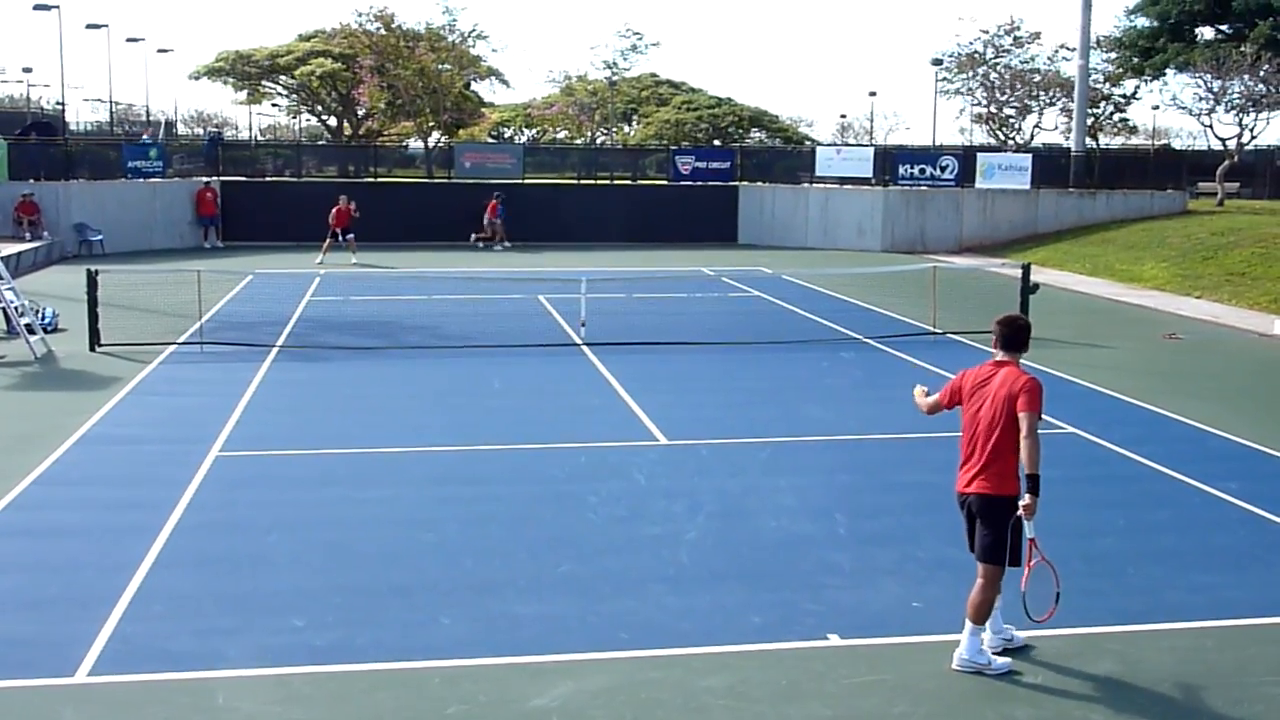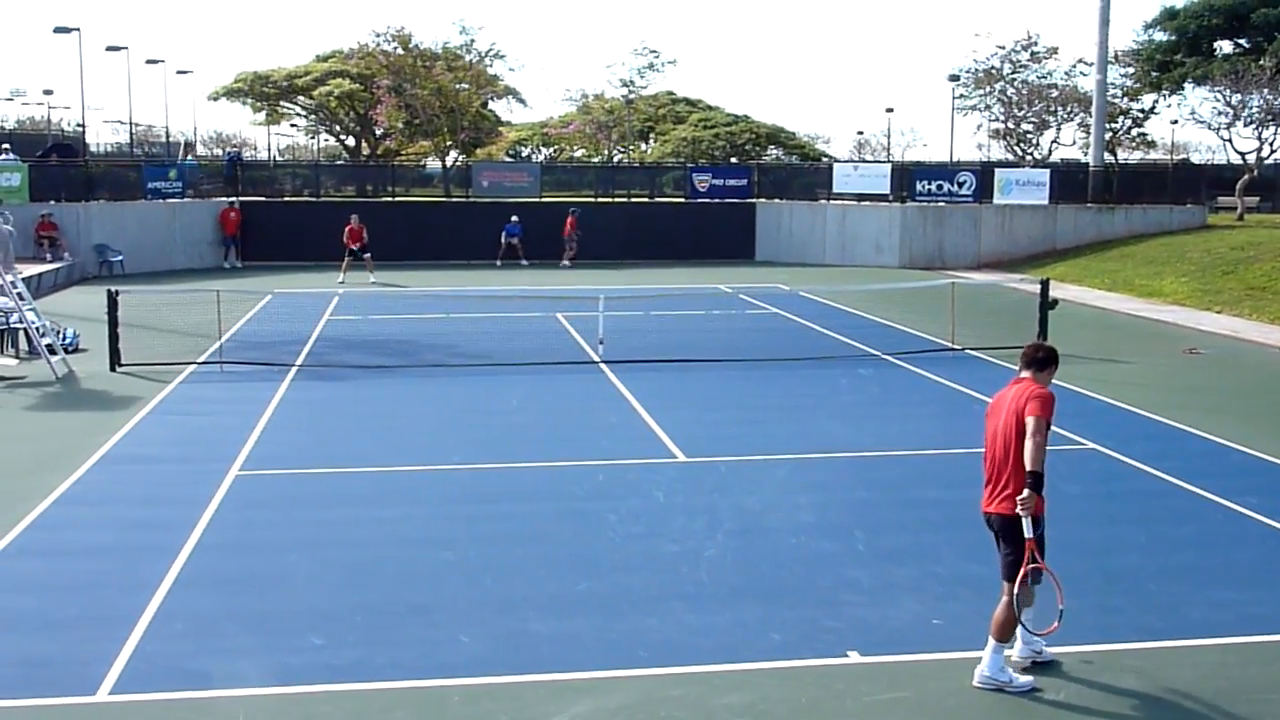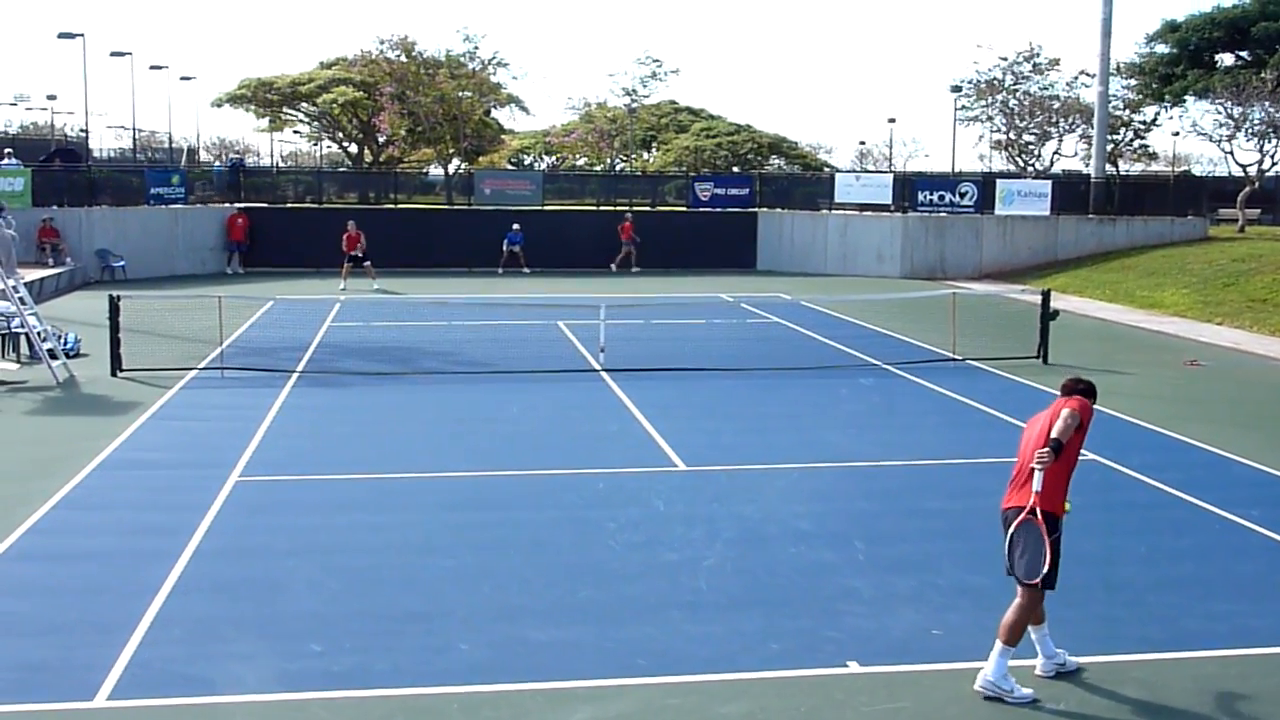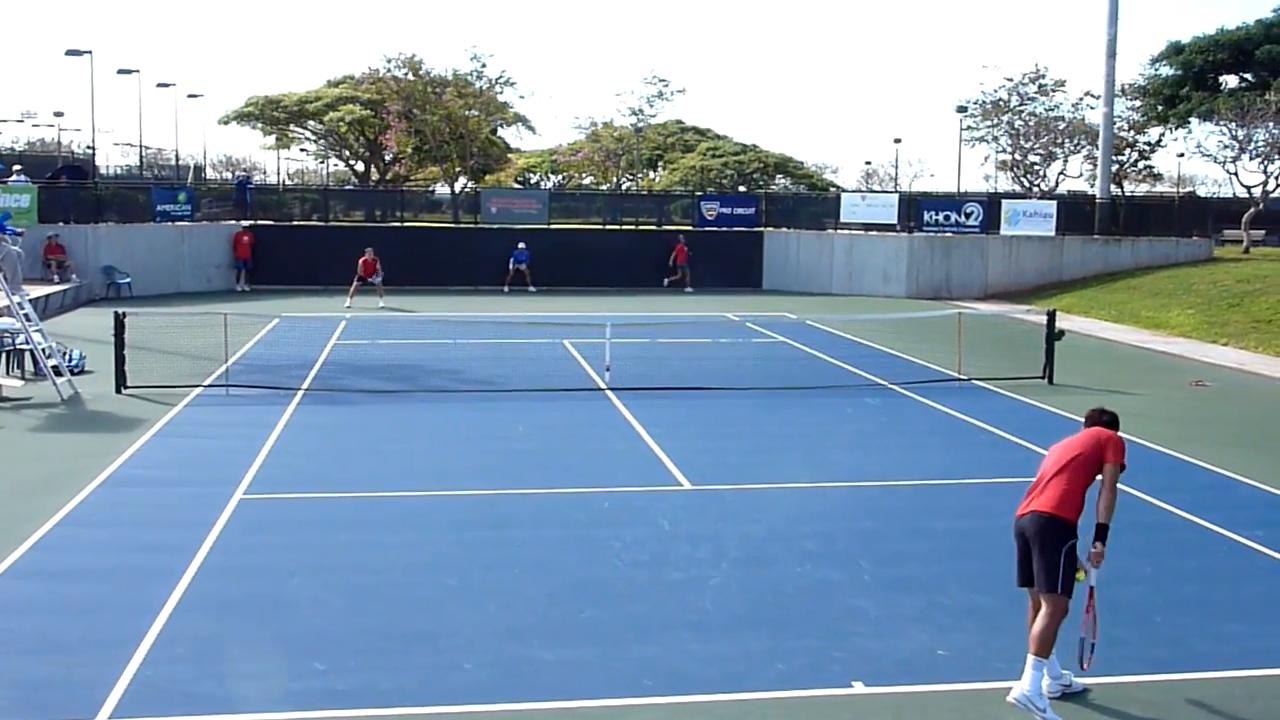
dt=0.5s
person 1, frame 1
left shoulder: (968, 377)
right shoulder: (1026, 383)
left elbow: (929, 407)
right elbow: (1027, 436)
left wrist: (921, 396)
right wrist: (1032, 488)
left hip: (966, 487)
right hip: (999, 492)
left knee: (988, 565)
right knee: (991, 573)
left ankle: (995, 633)
right ankle: (969, 652)
person 1, frame 2
left shoulder: (998, 398)
right shoulder: (1040, 395)
right elbow: (1034, 438)
right wrist: (1034, 485)
left hip: (993, 505)
right hip: (1019, 507)
left knee: (1019, 581)
right knee: (1016, 590)
left ankle: (1026, 645)
right ankle: (990, 669)
person 1, frame 3
left shoulder: (1040, 417)
right shoulder: (1081, 404)
right elbow: (1067, 421)
right wrist: (1055, 445)
left hip: (1011, 505)
right hip: (1039, 509)
left knee: (1032, 590)
right knee: (1030, 596)
left ankle: (1049, 657)
right ankle: (994, 674)
person 1, frame 4
left shoulder: (1064, 444)
right shoulder: (1111, 440)
right elbow: (1108, 488)
left wrist: (1071, 557)
right wrist: (1100, 537)
left hip: (1024, 517)
right hip: (1053, 520)
left knee: (1039, 601)
right knee: (1055, 606)
left ankle: (1053, 678)
right ankle: (1029, 688)
